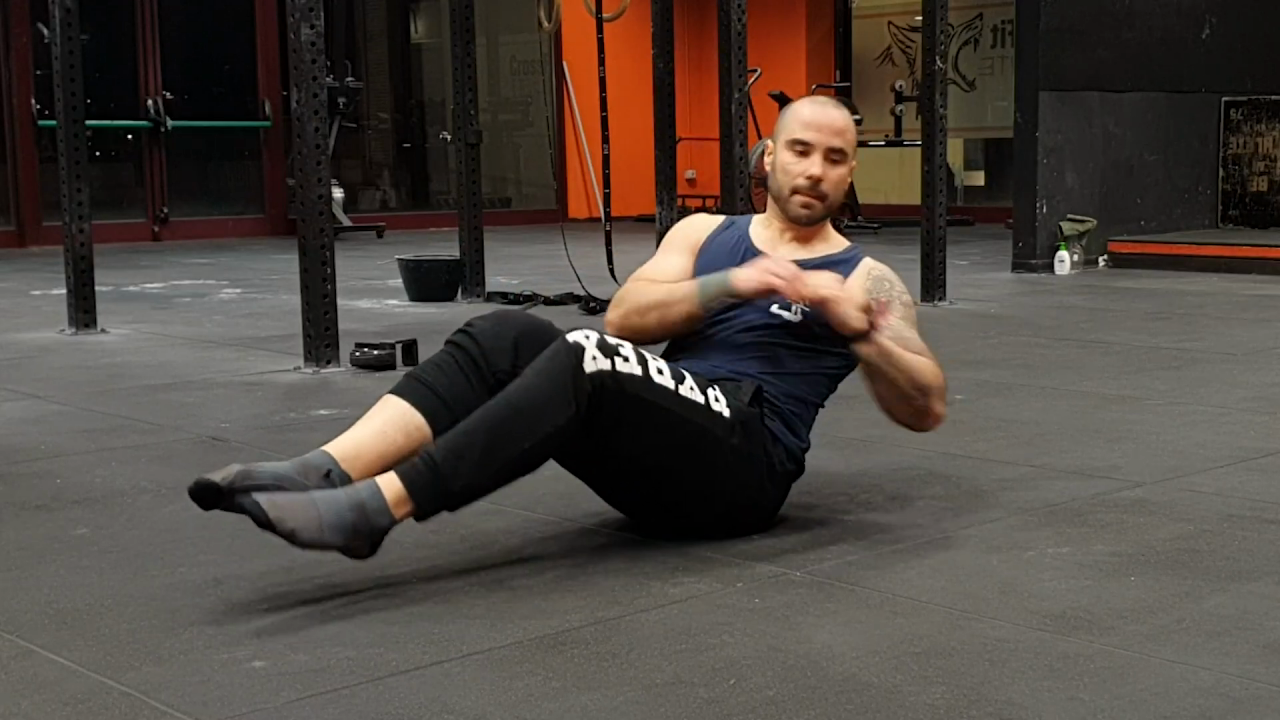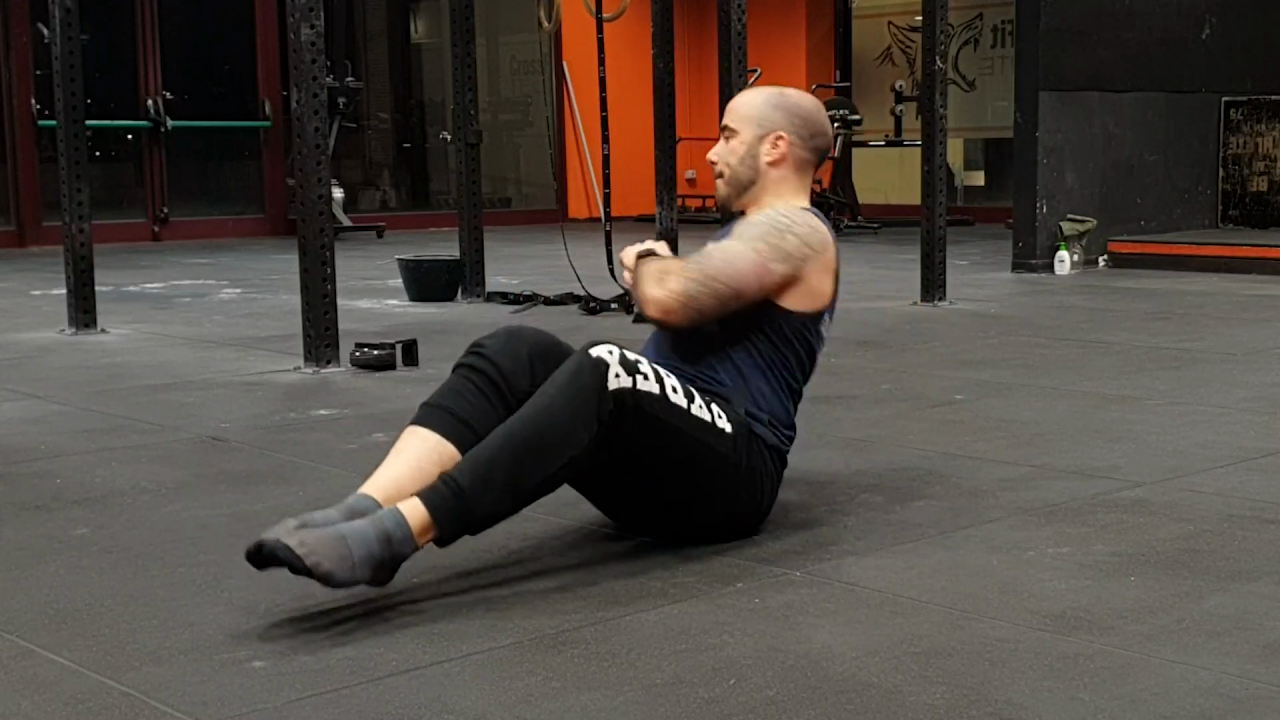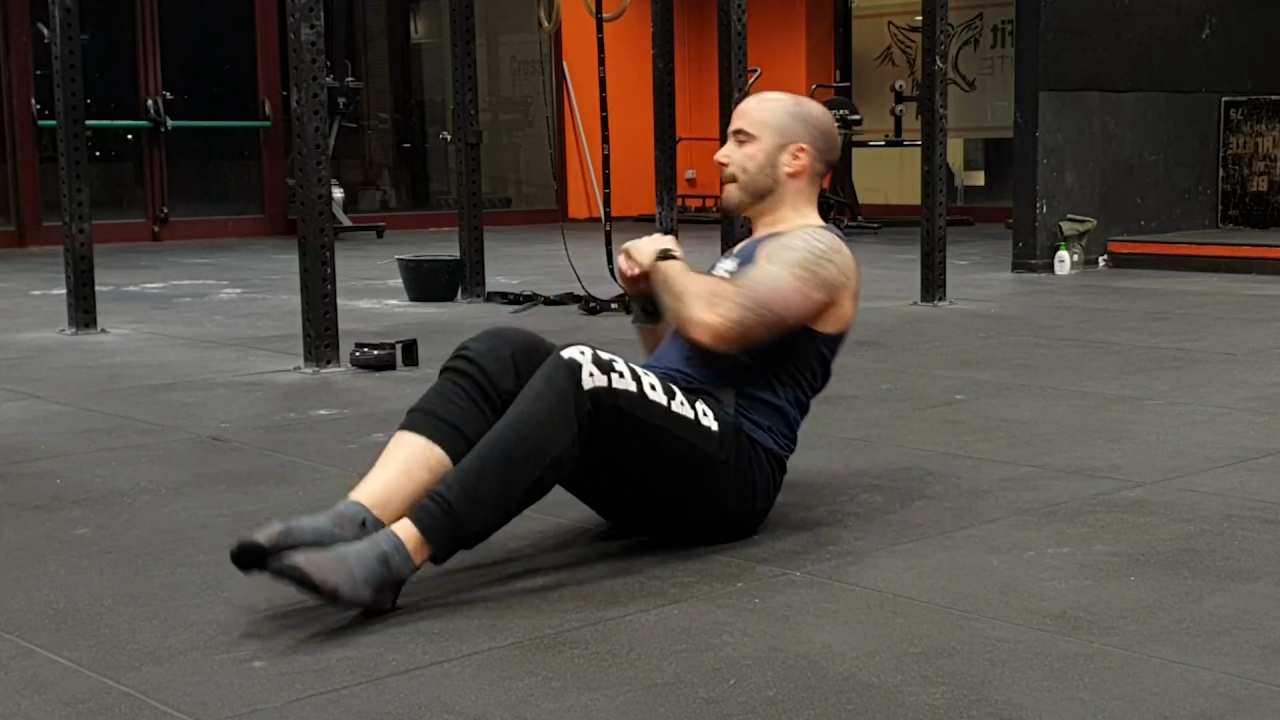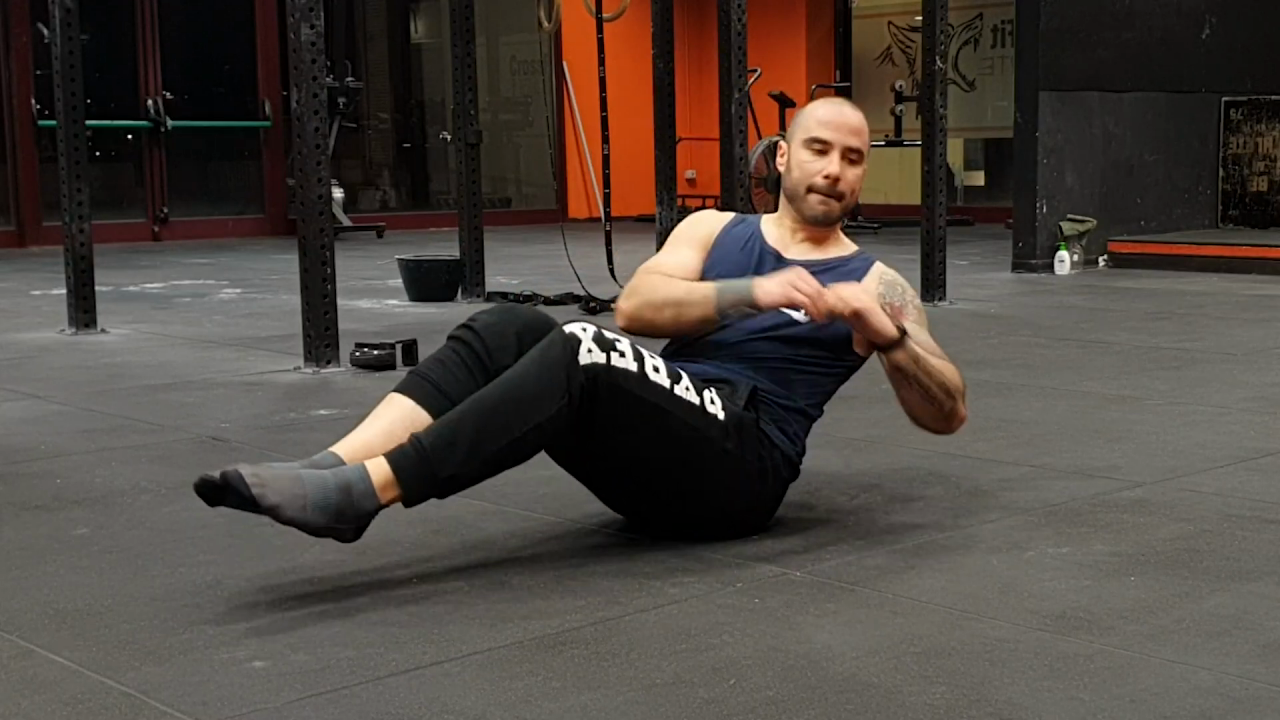
dt=0.4s
person 1, frame 1
left shoulder: (866, 279)
right shoulder: (704, 233)
left elbow: (925, 407)
right elbow: (625, 317)
left wrist: (860, 327)
right wrist: (735, 284)
left hip: (739, 463)
right hip: (650, 447)
left knee: (585, 357)
right knee: (506, 337)
left ankle: (374, 508)
right ankle: (323, 473)
person 1, frame 2
left shoulder: (792, 231)
right shoulder: (756, 233)
left elbow: (664, 298)
left wrist: (649, 259)
right wrist: (653, 268)
left hip: (727, 469)
right hip: (645, 450)
left knee: (606, 371)
right knee: (516, 353)
left ankle: (395, 533)
right ankle: (362, 511)
person 1, frame 3
left shoulder: (814, 254)
right shoulder: (755, 249)
left elbow: (713, 323)
left wrist: (666, 261)
right wrist: (647, 287)
left hip: (728, 471)
right hip: (645, 452)
left knee: (582, 372)
right knee: (503, 353)
left ankle: (394, 555)
right ankle: (355, 521)
person 1, frame 4
left shoulder: (876, 285)
right shoulder: (713, 229)
left elbow: (948, 411)
right elbow: (635, 310)
left wrist: (888, 335)
right wrist: (753, 293)
left hip: (736, 465)
right hip: (654, 447)
left knee: (581, 353)
right knee: (508, 332)
left ankle: (360, 493)
right ankle: (332, 467)
